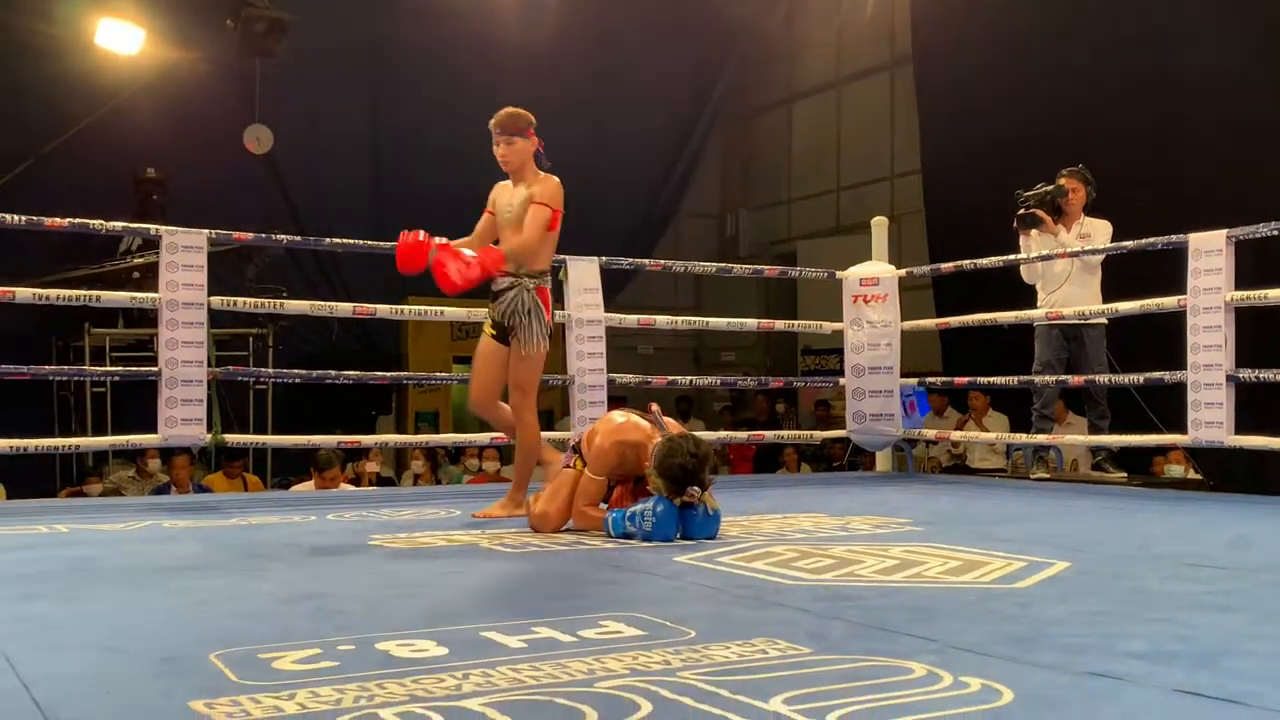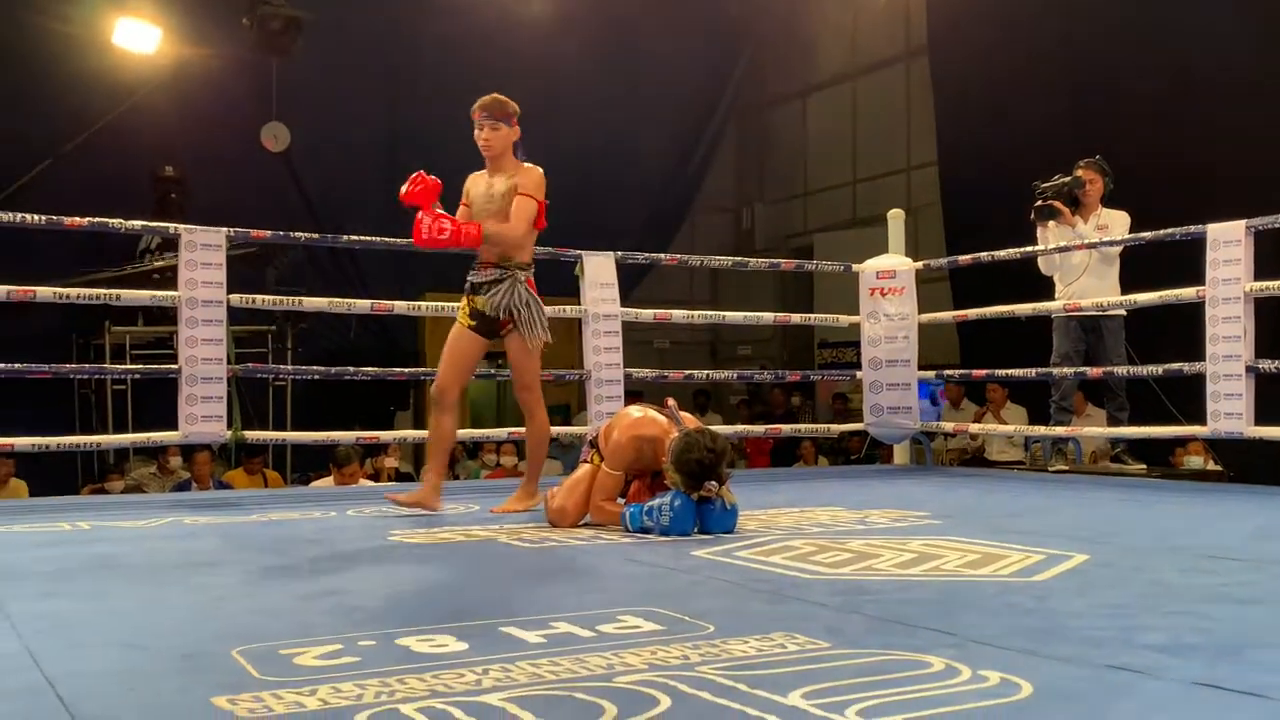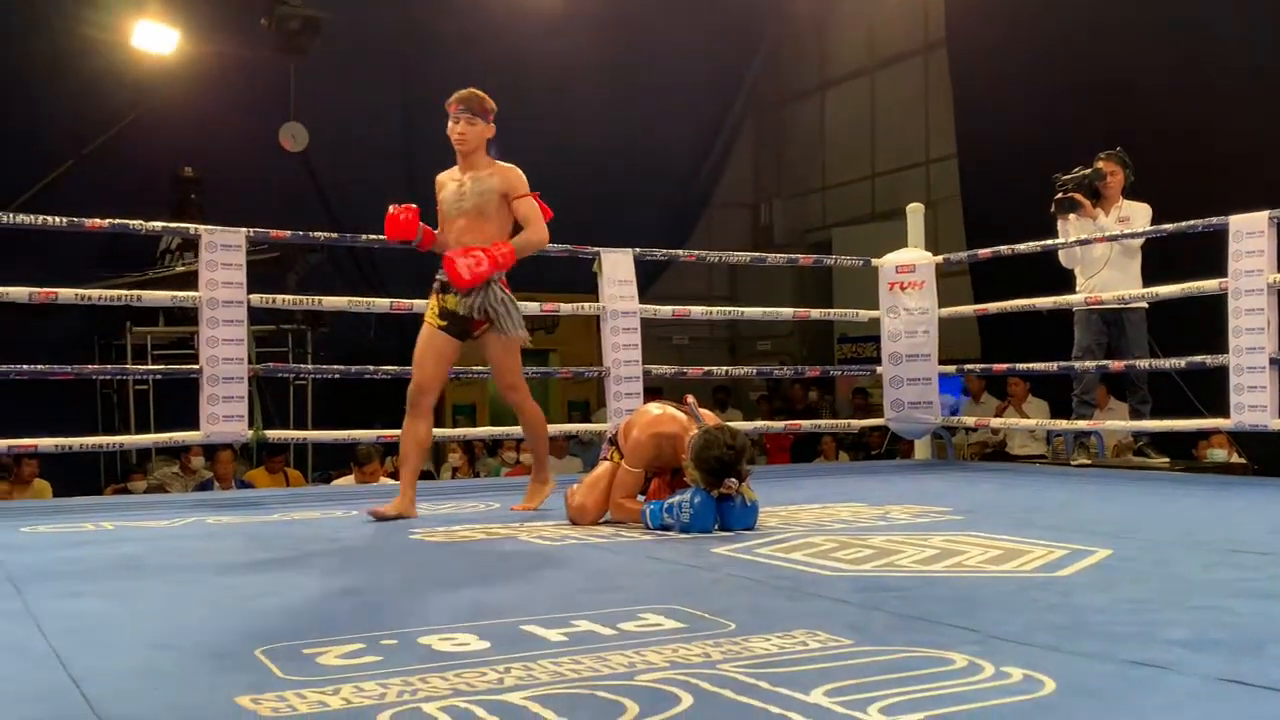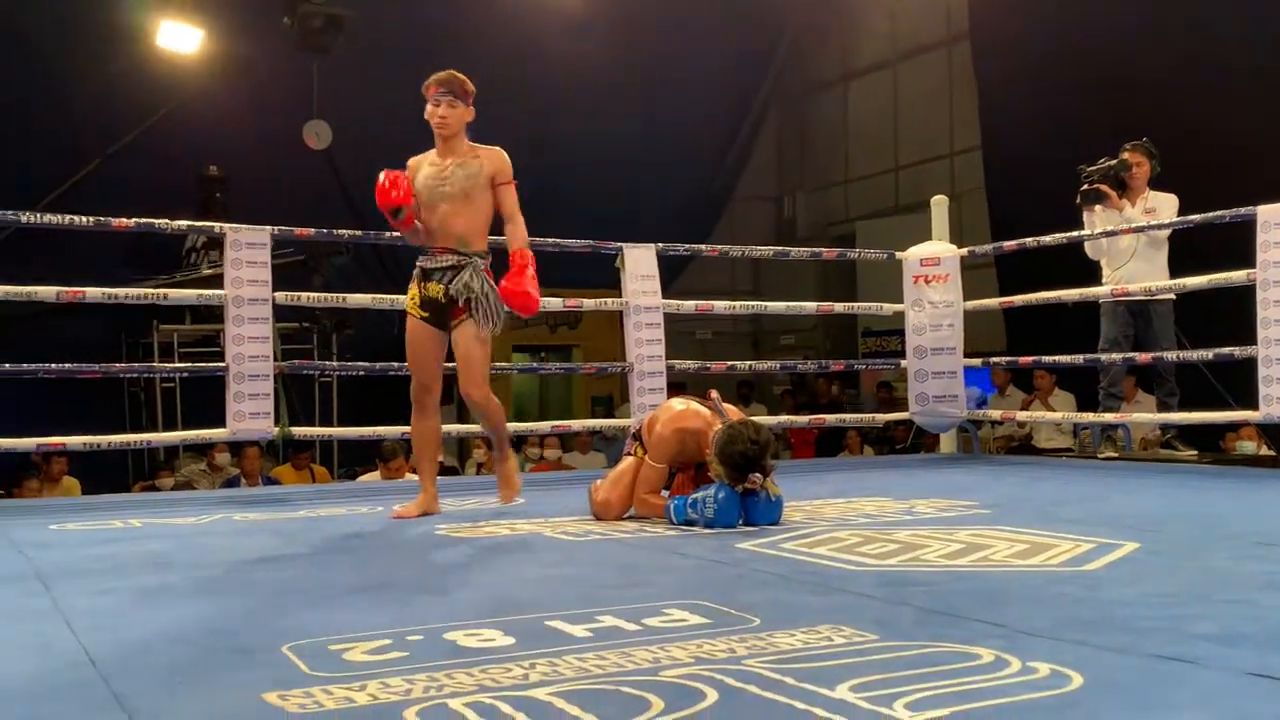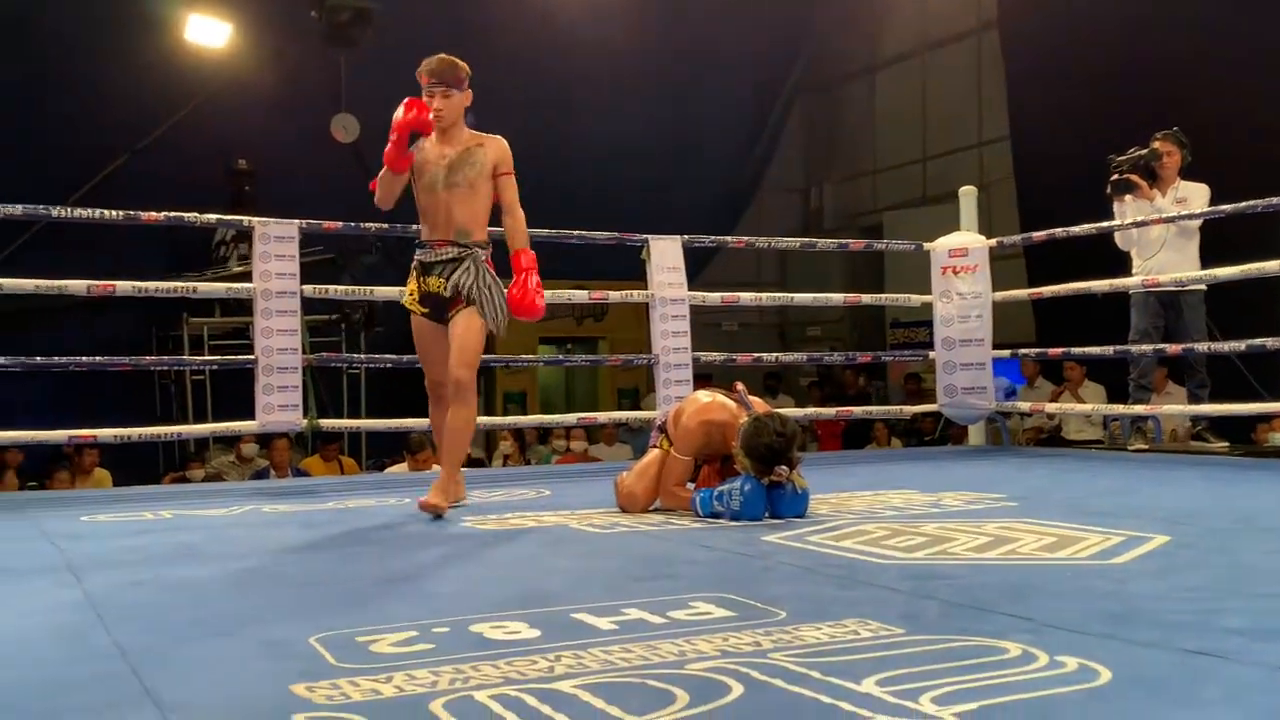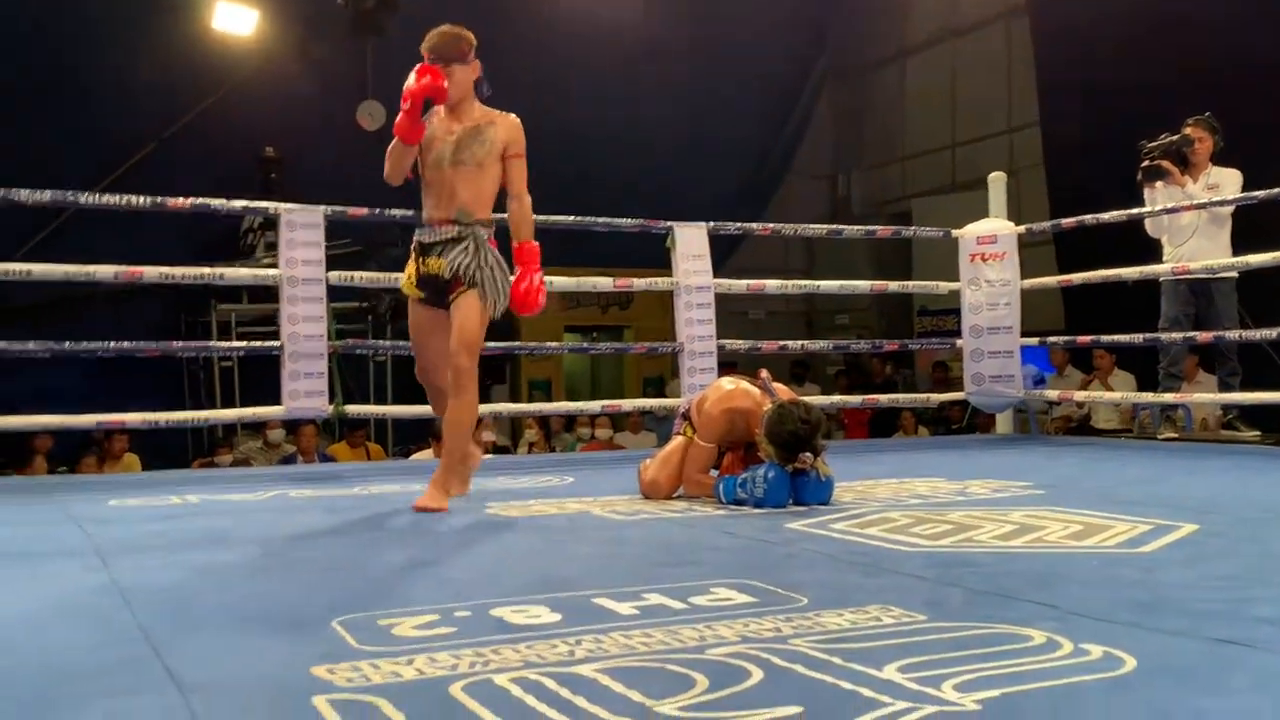
dt=0.2s
person 1, frame 1
left shoulder: (547, 185)
right shoulder: (498, 192)
left elbow: (526, 241)
right elbow: (477, 245)
left wrist: (479, 263)
right wrist: (436, 248)
left hip: (529, 297)
right hip: (499, 299)
left knee: (520, 403)
right knee: (481, 401)
left ankle: (517, 497)
right ankle: (544, 456)
person 1, frame 2
left shoulder: (530, 176)
right shoulder: (472, 182)
left elbow: (517, 233)
right elbow: (453, 237)
left wrist: (462, 233)
right wrist: (431, 213)
left hip: (515, 290)
right hip: (476, 292)
left knee: (527, 396)
right knee: (442, 392)
left ankle: (532, 488)
right ankle: (429, 488)
person 1, frame 3
left shoulder: (507, 176)
right shoulder: (442, 181)
left elbow: (538, 233)
left wrist: (489, 257)
right wrist: (416, 235)
left hip: (487, 296)
right hip: (445, 292)
left knee: (515, 394)
right knee: (419, 395)
left ankle: (542, 473)
right ankle: (407, 496)
person 1, frame 4
left shoulder: (491, 159)
right shoulder: (417, 167)
left elbow: (514, 221)
right elbow: (418, 234)
left wrist: (522, 269)
right wrist: (397, 210)
left hip: (470, 278)
right hip: (425, 278)
left knee: (475, 392)
right knee: (422, 392)
left ankle: (504, 455)
right ankle: (427, 492)
person 1, frame 5
left shoulder: (493, 148)
right shoulder: (415, 148)
left elbow: (512, 213)
right elbow: (383, 200)
left wrist: (527, 270)
right wrist: (400, 144)
left hip: (472, 269)
right hip: (425, 270)
left knee: (460, 380)
right knee: (437, 385)
left ankle: (444, 487)
right ankle: (452, 479)
person 1, frame 6
left shoulder: (505, 126)
right shoulder: (424, 122)
left elbow: (518, 199)
right elbow: (393, 175)
left wrist: (528, 263)
right wrist: (412, 115)
left hip: (473, 251)
right hip: (425, 251)
left knee: (461, 369)
right knee: (430, 375)
left ankle: (443, 482)
right ankle: (465, 450)
person 2, frame 1
left shoulder: (1100, 227)
right shoulder: (1040, 231)
left elbow: (1092, 258)
right elbow: (1030, 276)
left wrist: (1057, 233)
right wrist: (1025, 236)
left hip: (1089, 321)
right hip: (1050, 321)
left knee: (1096, 390)
right knee: (1045, 390)
left ankle: (1100, 456)
right ankle: (1040, 457)
person 2, frame 2
left shoulder: (1118, 218)
right shoulder: (1058, 222)
left elbow: (1110, 250)
right elbow: (1048, 268)
left wrist: (1075, 225)
right wrist: (1043, 229)
left hip: (1107, 312)
right hip: (1068, 312)
left knee: (1115, 381)
right knee: (1063, 381)
left ankle: (1119, 448)
right ankle: (1058, 449)
person 2, frame 3
left shoulder: (1139, 210)
right shoulder: (1079, 215)
left elbow: (1132, 242)
right elbow: (1069, 261)
left wrist: (1095, 217)
right wrist: (1063, 221)
left hip: (1129, 305)
right hip: (1089, 305)
left knee: (1137, 374)
right knee: (1085, 375)
left ankle: (1142, 441)
right ankle: (1081, 442)
person 2, frame 4
left shoulder: (1166, 201)
right shoulder: (1105, 206)
left elbow: (1158, 233)
right elbow: (1095, 253)
left wrist: (1122, 208)
right wrist: (1090, 213)
left hip: (1156, 297)
right hip: (1116, 297)
left knee: (1165, 366)
right knee: (1111, 368)
left ankle: (1169, 433)
right ankle: (1108, 436)
person 2, frame 5
left shoulder: (1197, 191)
right shoulder: (1135, 196)
left elbow: (1189, 223)
right elbow: (1125, 243)
left wrist: (1152, 198)
right wrist: (1120, 203)
left hip: (1187, 288)
right hip: (1146, 288)
left knee: (1195, 357)
right knee: (1141, 358)
left ankle: (1200, 425)
right ankle: (1138, 428)
person 2, frame 6
left shoulder: (1229, 177)
right shoulder: (1166, 183)
left elbow: (1222, 210)
right elbow: (1156, 230)
left wrist: (1184, 185)
right wrist: (1150, 189)
left hip: (1219, 275)
right hip: (1177, 275)
left knee: (1227, 346)
right knee: (1172, 347)
left ankle: (1231, 414)
right ankle: (1167, 416)
person 3, frame 1
left shoulder: (683, 445)
right shoulder: (611, 445)
right elbow: (580, 512)
left wrist: (700, 500)
right wrist: (626, 523)
left hip: (634, 473)
right hip: (587, 458)
right knee: (544, 520)
right ankle: (542, 497)
person 3, frame 2
left shoulder: (700, 438)
right shoulder: (628, 440)
right elbow: (598, 506)
left wrist: (717, 494)
left hip: (651, 468)
right hip: (604, 454)
right knee: (562, 514)
right ankle: (557, 493)
person 3, frame 3
left shoulder: (719, 436)
right shoulder: (648, 437)
right elbow: (618, 503)
left wrist: (737, 488)
left hip: (671, 464)
right hip: (625, 451)
right knee: (583, 512)
right ankle: (576, 491)
person 3, frame 4
left shoulder: (743, 432)
right shoulder: (671, 432)
right elbow: (642, 499)
left wrist: (760, 487)
right wrist: (687, 509)
left hip: (695, 459)
right hip: (648, 445)
right knee: (606, 508)
right ankle: (600, 487)
person 3, frame 5
left shoulder: (770, 424)
right shoulder: (698, 424)
right elbow: (668, 492)
left wrist: (787, 481)
right wrist: (713, 501)
left hip: (720, 450)
right hip: (674, 438)
right knee: (632, 499)
right ankle: (627, 479)
person 3, frame 6
left shoulder: (795, 412)
right shoulder: (721, 411)
right elbow: (692, 479)
left wrist: (811, 474)
right wrist: (736, 488)
left hip: (744, 437)
right hip: (697, 426)
left knee: (783, 479)
right knee: (655, 487)
right ankle: (650, 465)
